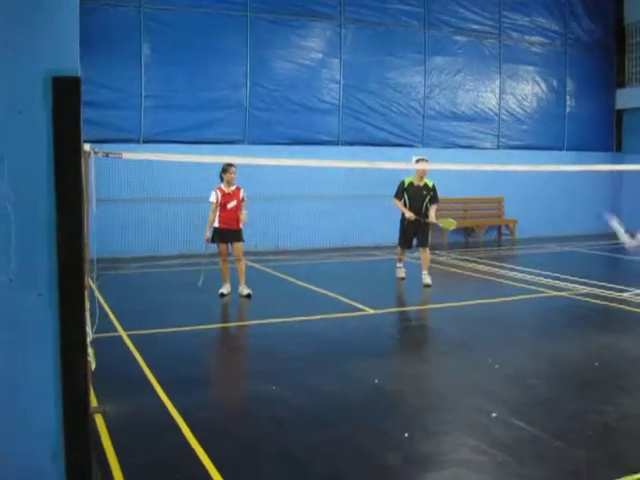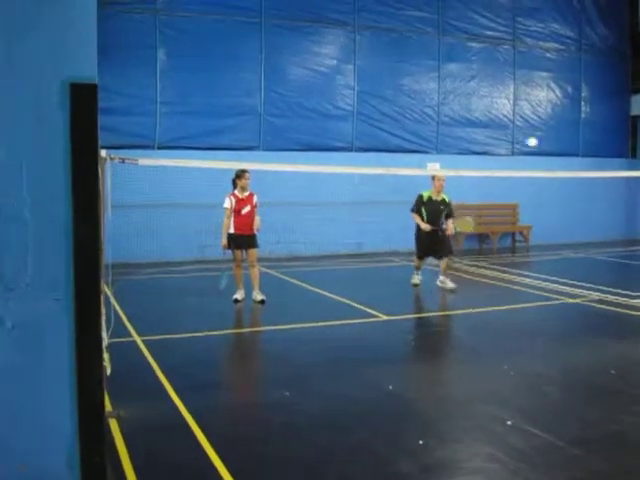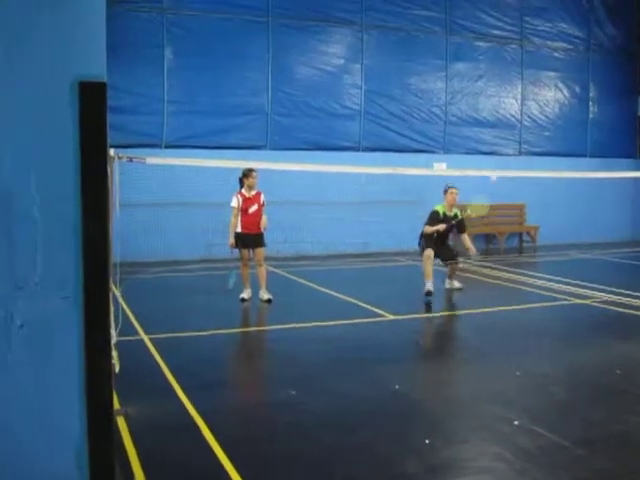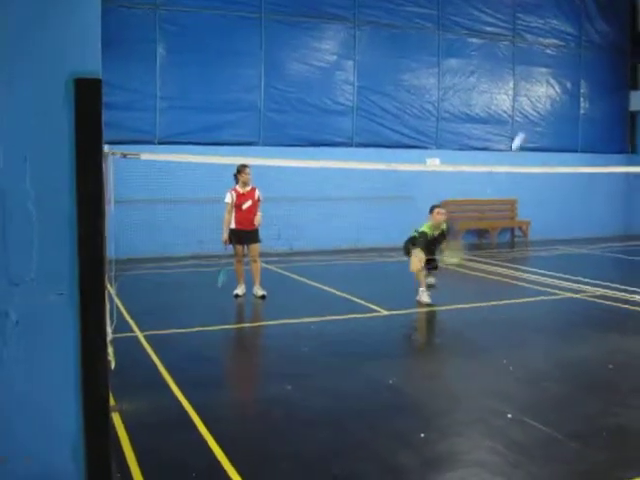
dt=0.3s
person 1, frame 1
left shoulder: (240, 190)
right shoulder: (217, 192)
right elbow: (213, 212)
left wrist: (243, 213)
right wrist: (208, 231)
left hip: (236, 229)
right hip: (221, 229)
left knee: (239, 257)
right knee: (223, 257)
left ankle: (242, 286)
right ankle: (226, 285)
person 1, frame 2
left shoulder: (253, 196)
right shoulder: (231, 198)
right elbow: (227, 218)
left wrist: (257, 219)
right wrist: (224, 237)
left hip: (250, 234)
right hip: (235, 235)
left knee: (253, 263)
right knee: (237, 263)
left ankle: (256, 291)
right ankle: (240, 291)
person 1, frame 3
left shoulder: (260, 195)
right shoulder: (238, 197)
right elbow: (234, 217)
left wrist: (264, 218)
right wrist: (231, 236)
left hip: (258, 233)
right hip: (243, 233)
left knee: (260, 262)
right knee: (244, 262)
left ankle: (263, 291)
right ankle: (246, 290)
person 1, frame 4
left shoulder: (255, 191)
right shoulder: (232, 193)
right elbow: (228, 213)
left wrist: (259, 215)
right wrist: (225, 232)
left hip: (252, 229)
right hip: (237, 230)
left knee: (255, 258)
right knee: (238, 258)
left ankle: (257, 287)
right ankle: (241, 286)
person 2, frame 1
left shoulder: (430, 185)
right shoulder: (405, 183)
left elbow: (434, 203)
right elbow: (396, 200)
left wrist: (432, 213)
right wrist: (405, 211)
left hip: (423, 220)
right hip: (408, 219)
left knee: (424, 247)
right knee: (402, 246)
left ankle: (425, 274)
right ankle: (400, 266)
person 2, frame 2
left shoulder: (446, 201)
right shoulder: (423, 197)
left elbow: (449, 218)
right elbow: (414, 213)
left wrist: (449, 227)
right wrist: (421, 224)
left hip: (439, 232)
right hip: (424, 233)
left knee: (447, 254)
right knee: (420, 257)
left ankle: (443, 279)
right ankle: (416, 274)
person 2, frame 3
left shoulder: (457, 215)
right shoulder: (437, 211)
left elbow: (463, 233)
right elbow: (426, 230)
left wrist: (470, 246)
right wrist: (437, 227)
left hip: (442, 242)
right hip: (428, 240)
left knee: (453, 261)
right knee: (428, 254)
left ankle: (450, 281)
right ankle: (428, 284)
person 2, frame 4
left shoulder: (443, 227)
right shoulder: (425, 231)
left elbow: (440, 241)
right elbow: (416, 250)
right wrist: (415, 263)
left hip: (429, 248)
right hip: (413, 246)
left knee: (431, 270)
right knee: (421, 257)
left ankle: (424, 276)
right ankle: (422, 291)
